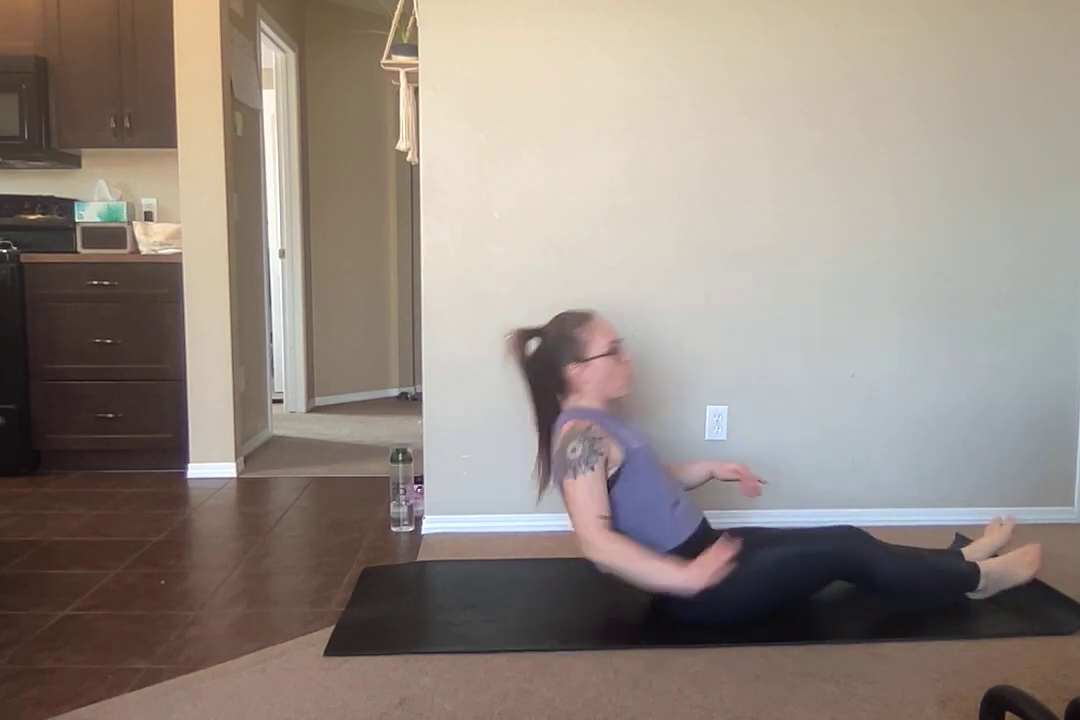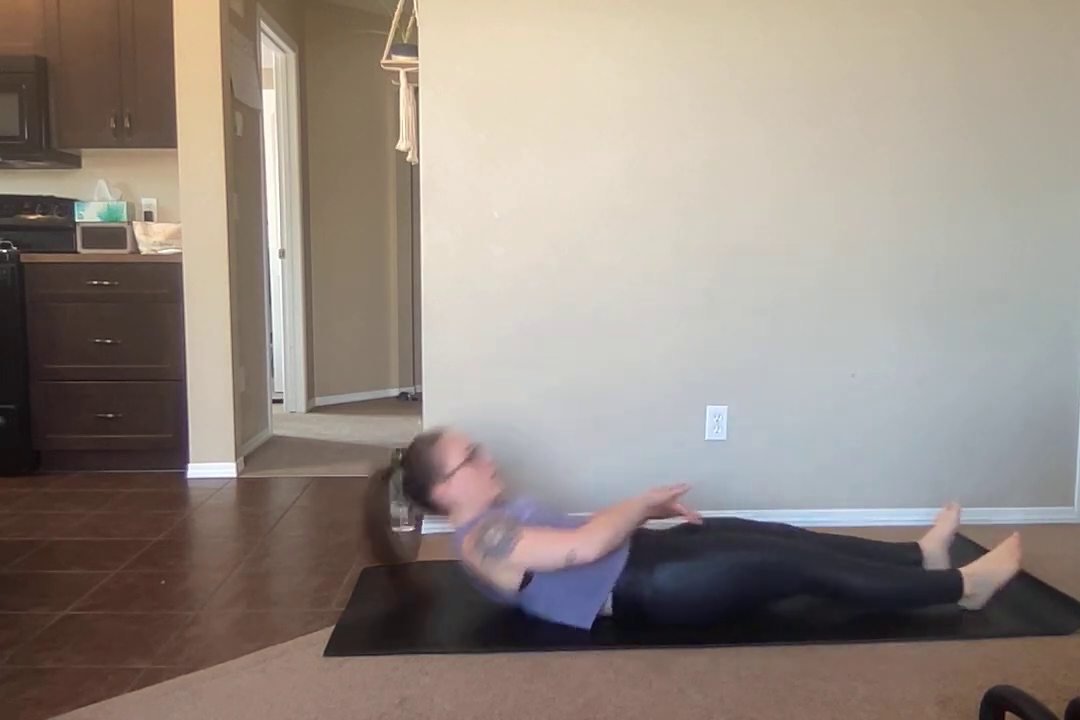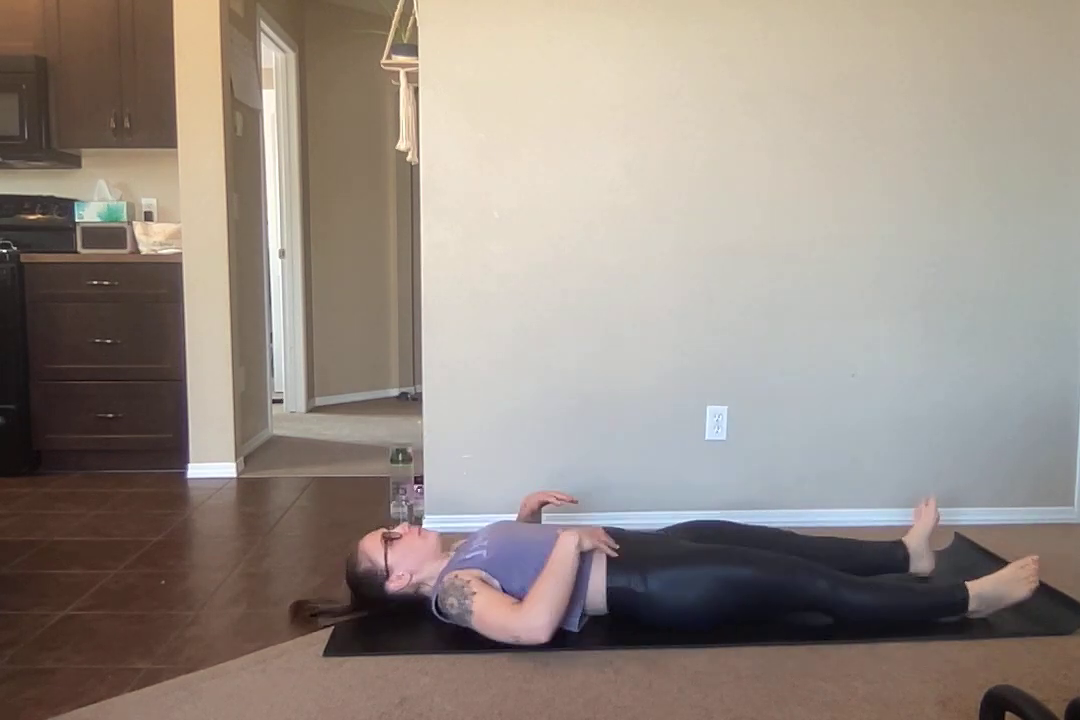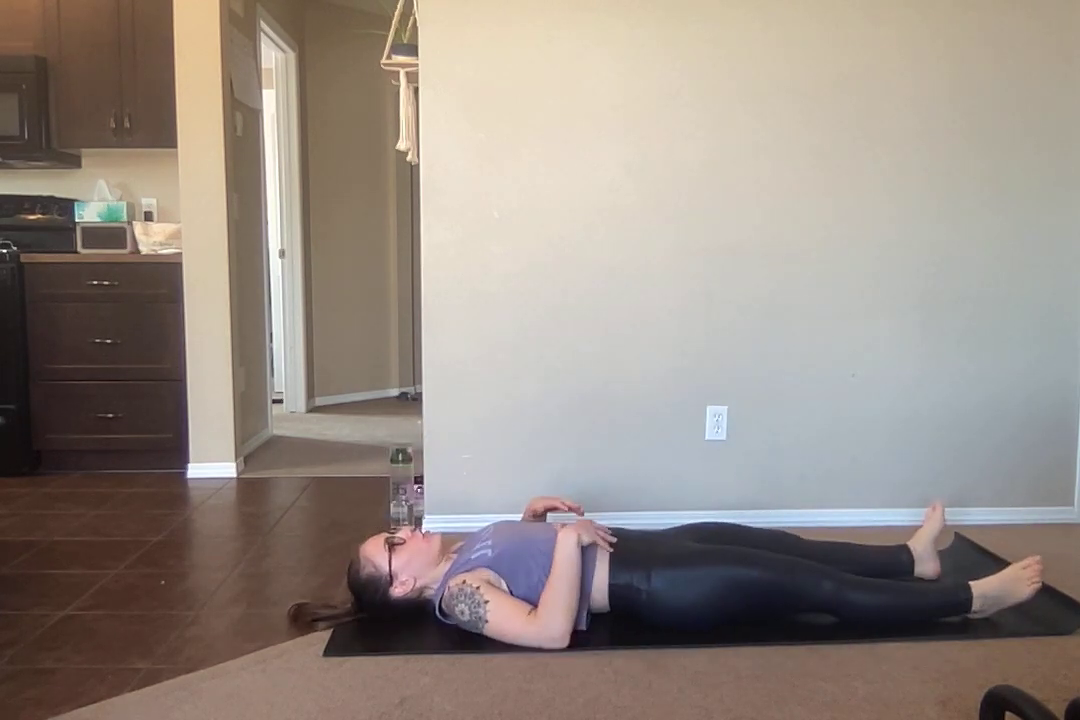
dt=0.4s
person 1, frame 1
left shoulder: (598, 423)
right shoulder: (580, 436)
right elbow: (595, 539)
left wrist: (712, 467)
right wrist: (683, 577)
left hip: (695, 548)
right hip: (696, 589)
left knee: (842, 546)
right knee: (848, 550)
left ankle: (960, 565)
right ankle: (978, 578)
person 1, frame 2
left shoulder: (493, 515)
right shoulder: (481, 541)
right elbow: (583, 546)
left wrist: (647, 510)
right wrist: (646, 500)
left hip: (640, 556)
right hip: (645, 590)
left knee: (787, 539)
right knee: (809, 568)
left ankle: (918, 556)
right ankle: (961, 588)
person 1, frame 3
left shoulder: (457, 557)
right shoulder: (450, 590)
right elbow: (532, 625)
left wrist: (528, 512)
right wrist: (567, 542)
left hip: (639, 548)
right hip: (649, 590)
left knee: (774, 541)
right knee: (814, 587)
left ankle: (905, 554)
right ankle: (967, 598)
person 1, frame 4
left shoulder: (459, 554)
right shoulder: (457, 592)
right elbow: (549, 631)
left wrist: (532, 515)
right wrist: (567, 537)
left hip: (642, 547)
right hip: (654, 587)
left knee: (777, 544)
right knee: (818, 586)
left ankle: (910, 558)
right ankle: (970, 597)
